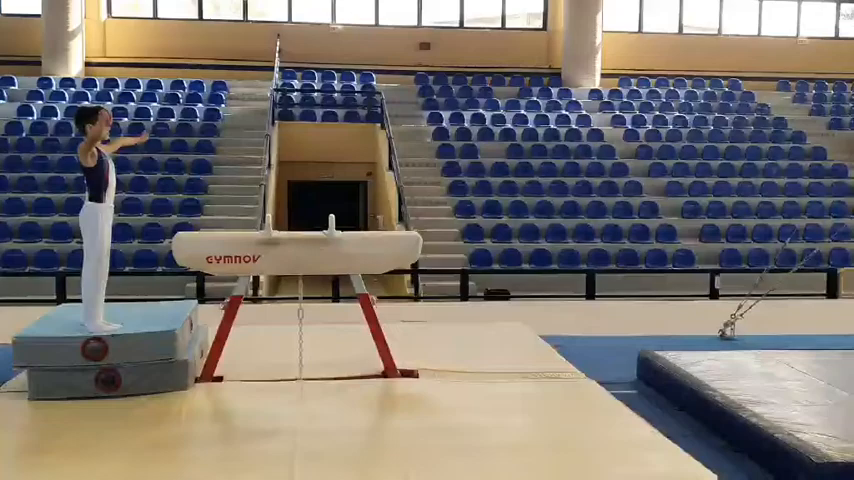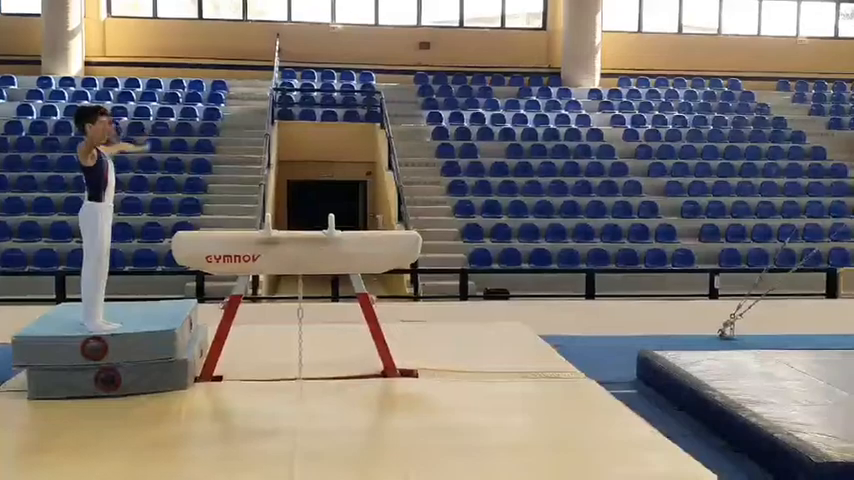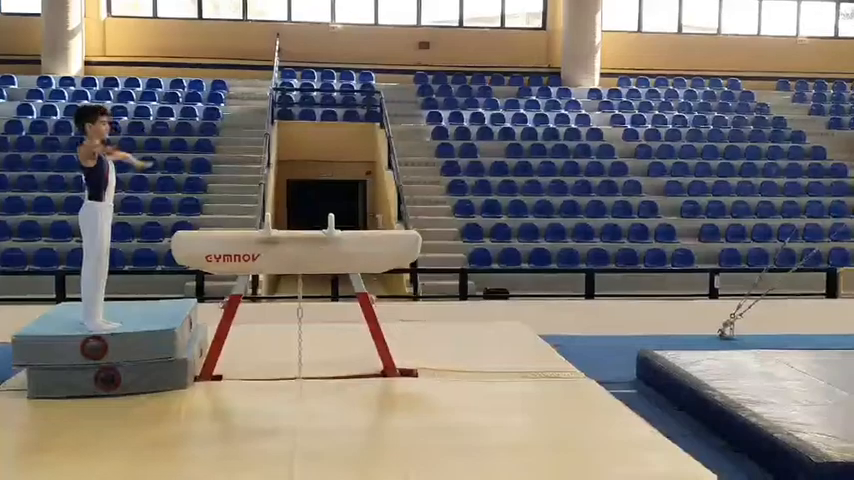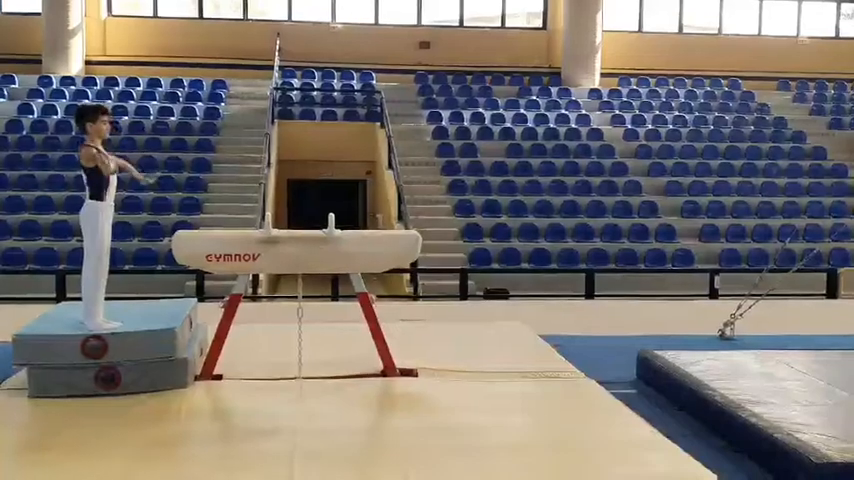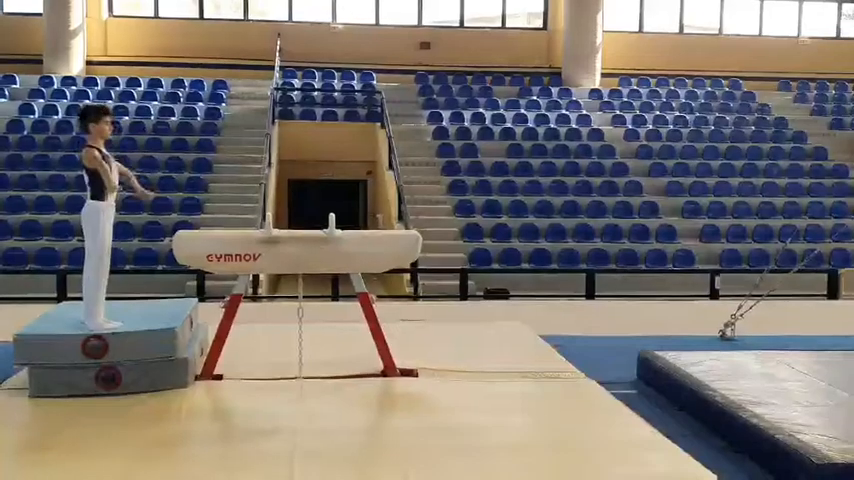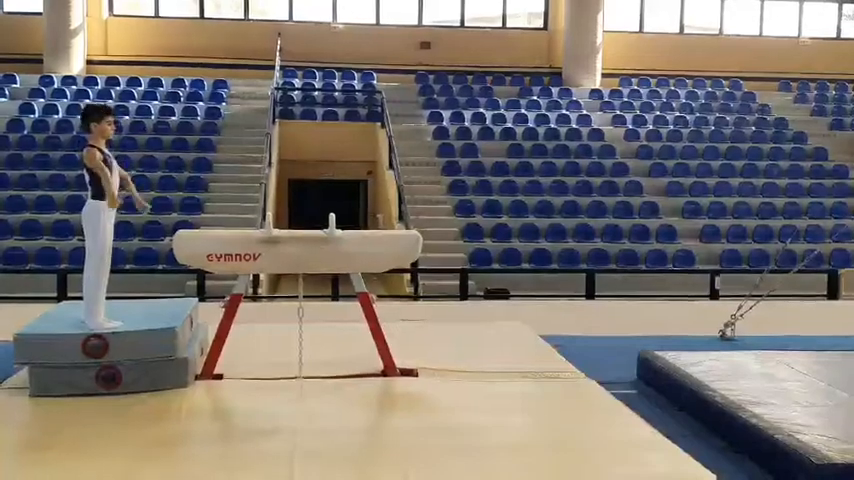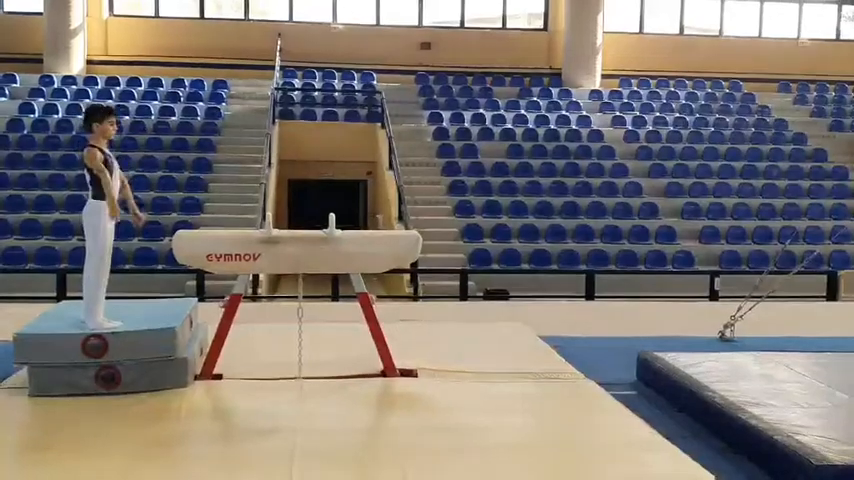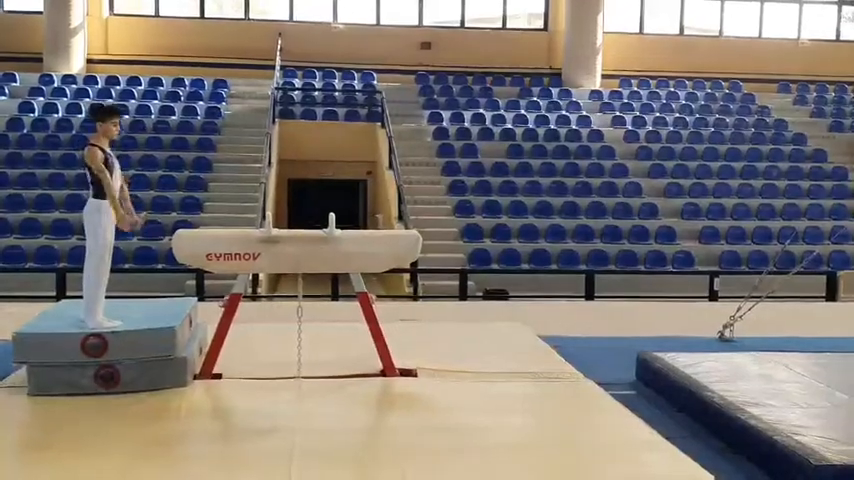
dt=0.1s
person 1, frame 1
left shoulder: (102, 149)
right shoulder: (87, 150)
left elbow: (119, 142)
right elbow: (92, 139)
left wrist: (138, 139)
right wrist: (103, 125)
left hip: (103, 212)
right hip: (95, 212)
left knee: (98, 265)
right knee: (95, 265)
left ankle: (93, 317)
right ankle: (93, 320)
person 1, frame 2
left shoulder: (102, 150)
right shoulder: (86, 150)
left elbow: (120, 146)
right elbow: (92, 141)
left wrist: (138, 148)
right wrist: (104, 133)
left hip: (103, 211)
right hip: (95, 212)
left knee: (97, 264)
right knee: (95, 264)
left ankle: (92, 316)
right ankle: (93, 319)
person 1, frame 3
left shoulder: (100, 149)
right shoulder: (86, 151)
left elbow: (119, 155)
right elbow: (94, 149)
left wrist: (137, 162)
right wrist: (105, 151)
left hip: (103, 210)
right hip: (95, 211)
left knee: (97, 264)
right knee: (95, 264)
left ankle: (92, 316)
right ankle: (93, 319)
person 1, frame 4
left shoulder: (100, 150)
right shoulder: (88, 151)
left elbow: (119, 161)
right elbow: (96, 156)
left wrist: (137, 174)
right wrist: (105, 165)
left hip: (103, 210)
right hip: (96, 210)
left knee: (97, 264)
right knee: (96, 263)
left ankle: (92, 315)
right ankle: (93, 318)
person 1, frame 5
left shoulder: (102, 151)
right shoulder: (90, 152)
left elbow: (122, 170)
right elbow: (102, 167)
left wrist: (138, 188)
right wrist: (110, 182)
left hip: (104, 210)
right hip: (97, 210)
left knee: (98, 264)
right knee: (97, 264)
left ankle: (93, 315)
right ankle: (94, 318)
person 1, frame 6
left shoulder: (104, 151)
right shoulder: (91, 152)
left elbow: (122, 175)
right elbow: (102, 171)
left wrist: (136, 197)
right wrist: (111, 194)
left hip: (105, 210)
right hip: (98, 210)
left knee: (99, 264)
right knee: (97, 263)
left ankle: (93, 315)
right ankle: (94, 317)
person 1, frame 7
left shoulder: (105, 151)
right shoulder: (92, 152)
left elbow: (121, 180)
right elbow: (104, 179)
left wrist: (133, 207)
right wrist: (113, 205)
left hip: (106, 211)
right hip: (99, 210)
left knee: (99, 264)
right knee: (97, 263)
left ankle: (93, 314)
right ankle: (94, 318)
person 1, frame 8
left shoulder: (107, 151)
right shoulder: (93, 151)
left elbow: (120, 183)
right elbow: (105, 180)
left wrist: (130, 212)
right wrist: (118, 211)
left hip: (106, 210)
right hip: (99, 209)
left knee: (99, 263)
right knee: (97, 262)
left ankle: (93, 314)
right ankle: (93, 317)
